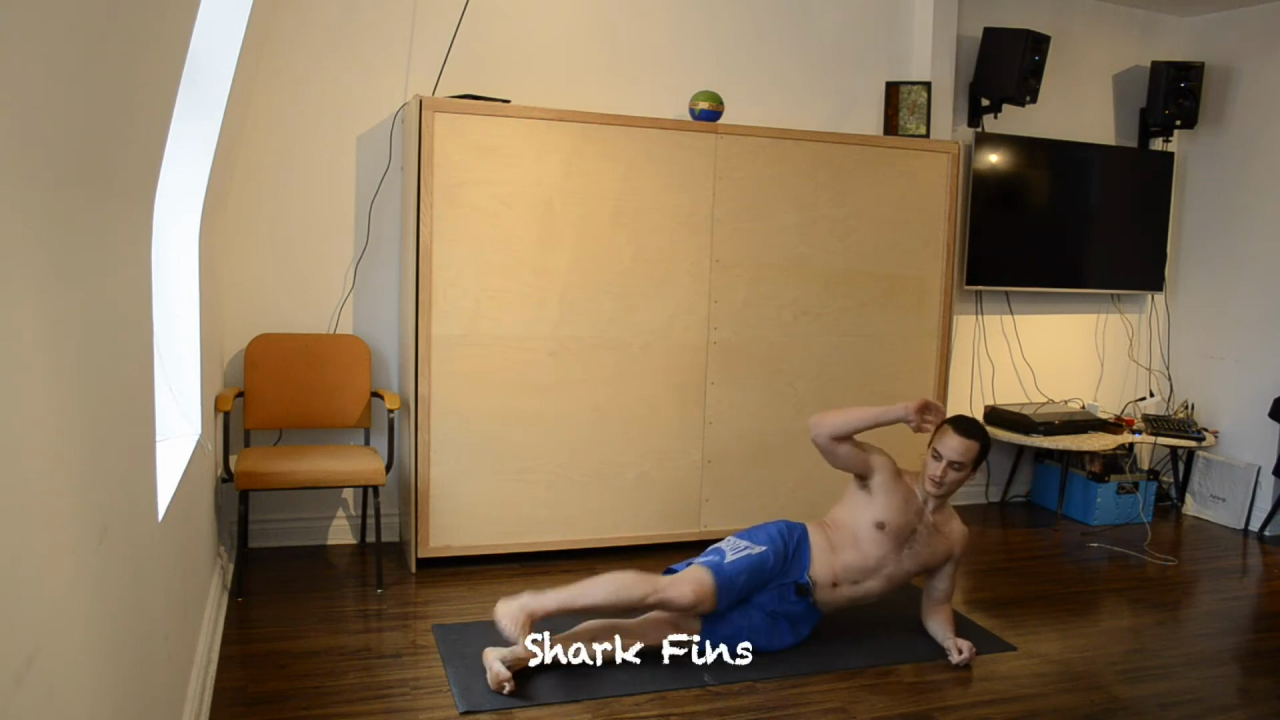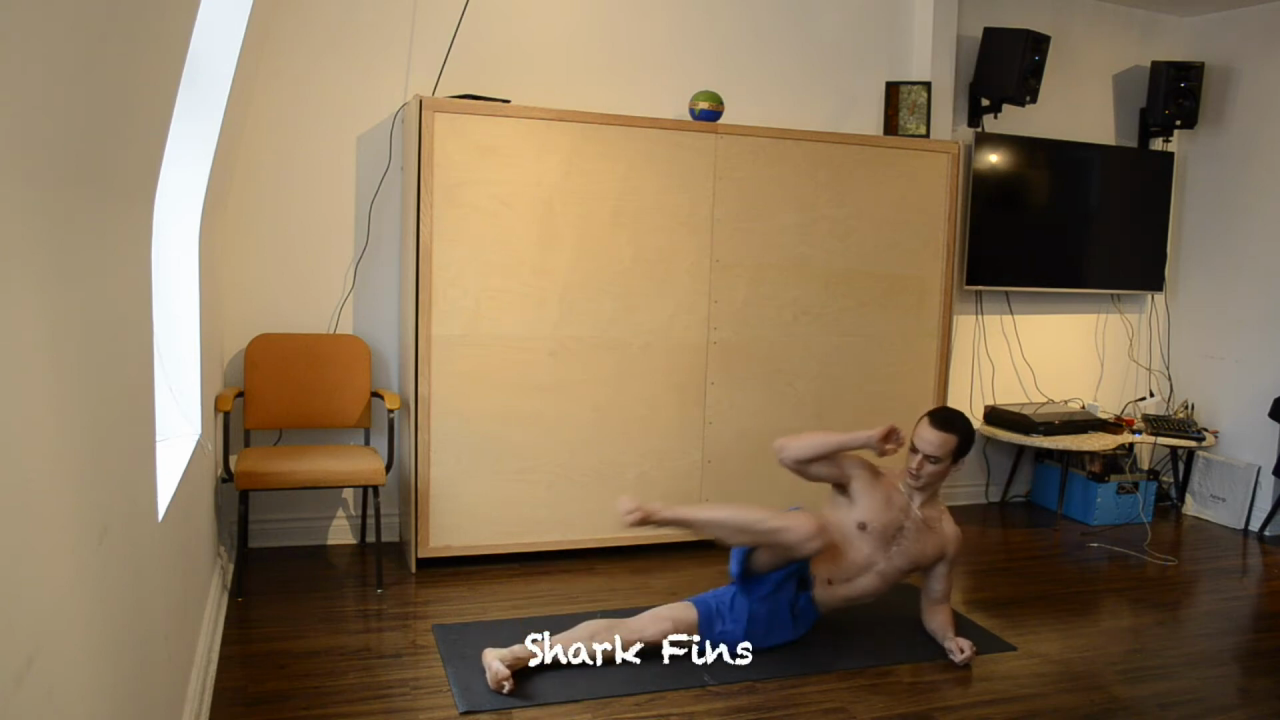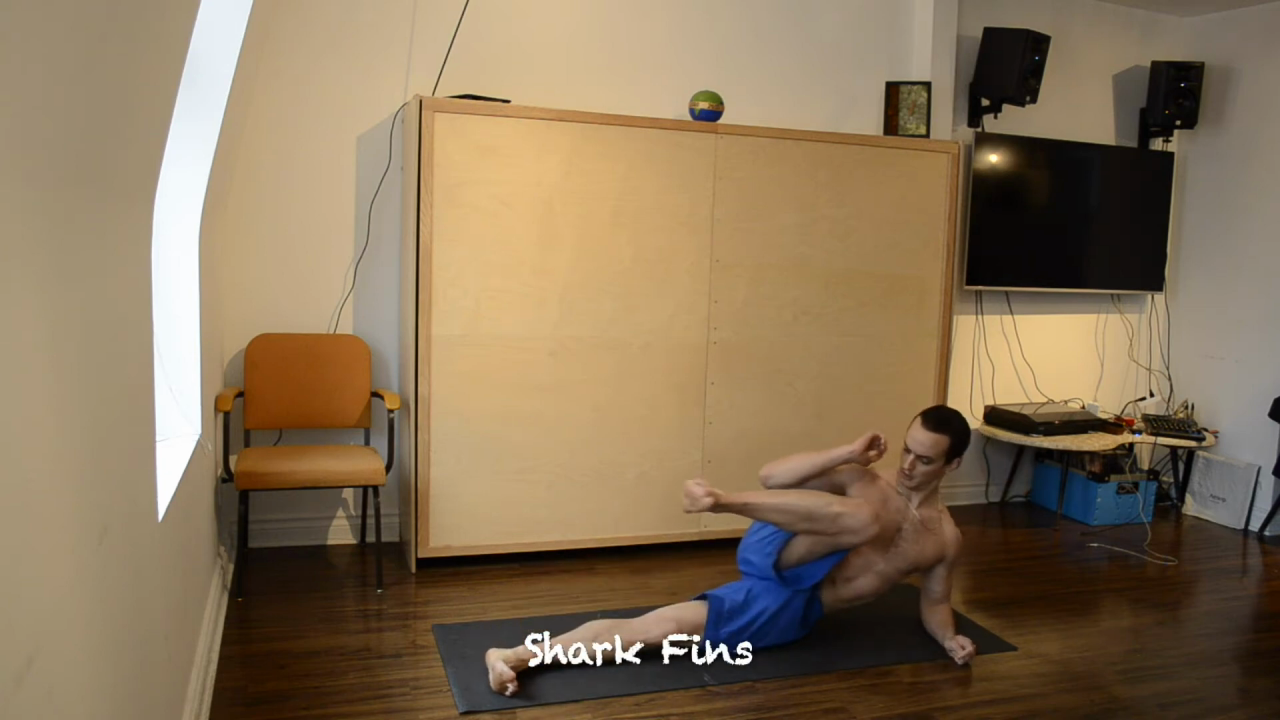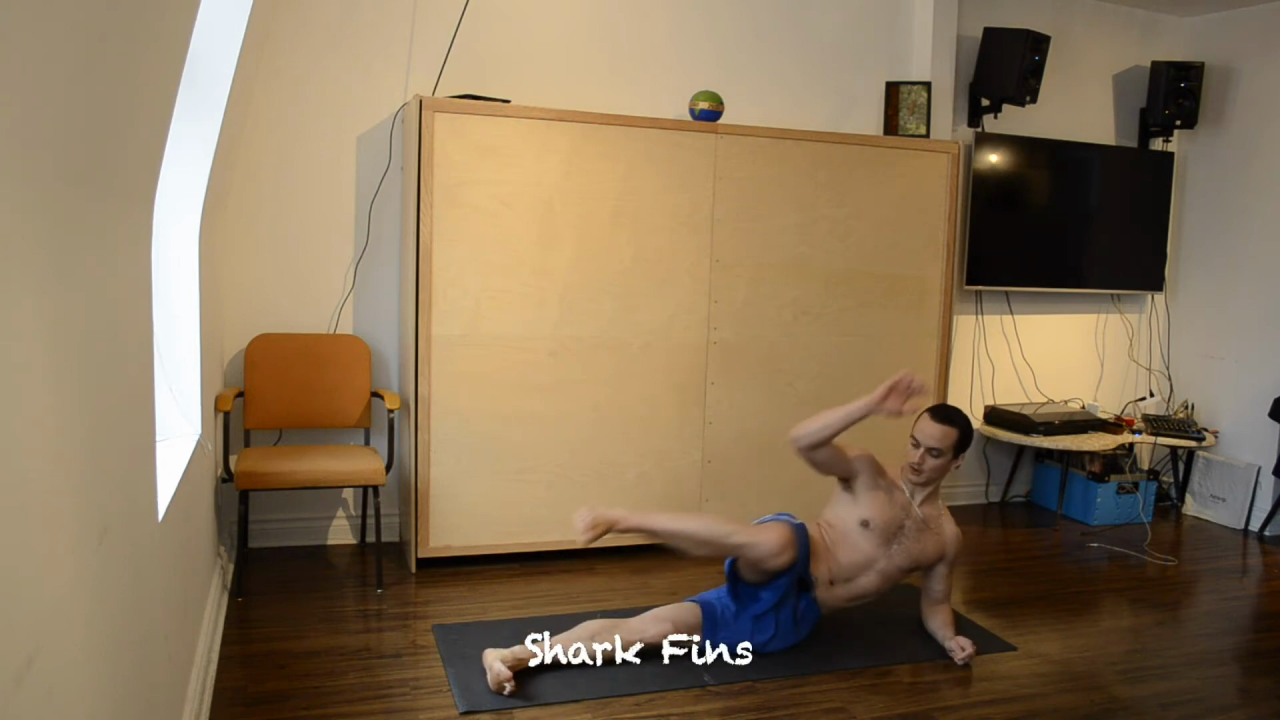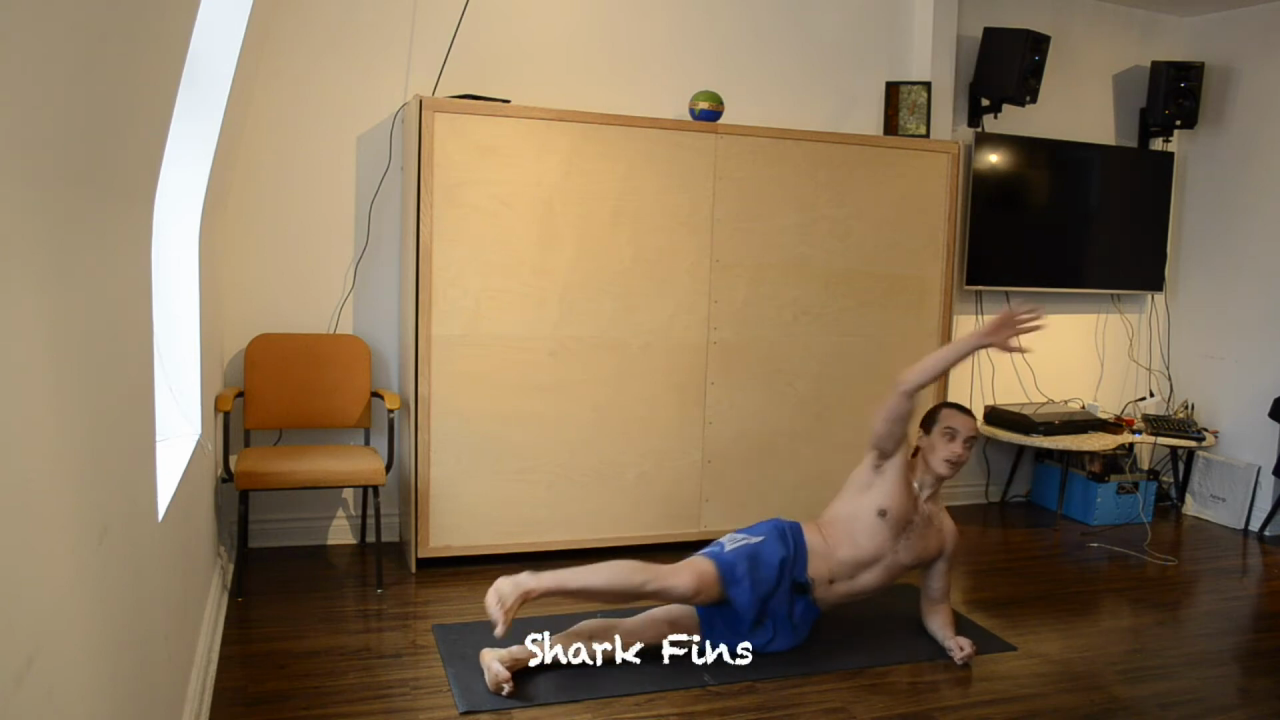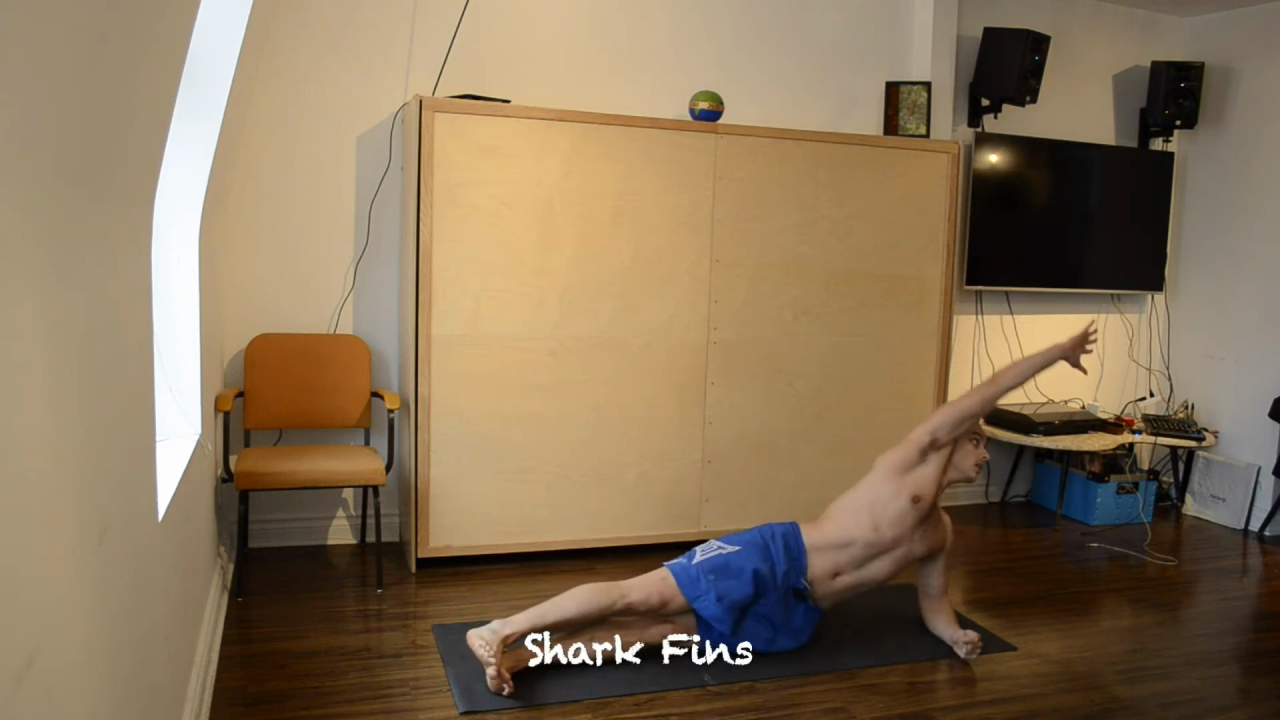
dt=0.3s
person 1, frame 1
left shoulder: (953, 539)
right shoulder: (883, 474)
left elbow: (935, 603)
right elbow: (821, 429)
left wrist: (950, 639)
right wrist: (901, 413)
left hip: (793, 615)
right hip: (782, 552)
left knee: (666, 627)
right knee: (681, 595)
left ankle: (520, 654)
right ankle: (529, 603)
person 1, frame 2
left shoulder: (946, 536)
right shoulder: (865, 477)
left elbow: (935, 602)
right elbow: (787, 451)
left wrist: (949, 638)
right wrist: (867, 440)
left hip: (792, 614)
right hip: (774, 572)
left knee: (660, 628)
right knee: (807, 530)
left ankle: (520, 656)
person 1, frame 3
left shoulder: (946, 538)
right shoulder: (862, 479)
left elbow: (935, 602)
right elbow: (770, 476)
left wrist: (949, 638)
right wrist: (850, 452)
left hip: (795, 615)
right hip: (777, 569)
left knee: (661, 628)
right knee: (859, 519)
left ankle: (521, 655)
person 1, frame 4
left shoulder: (946, 536)
right shoulder: (867, 473)
left elbow: (935, 602)
right elbow: (802, 439)
left wrist: (950, 638)
right wrist: (870, 403)
left hip: (792, 616)
right hip: (774, 570)
left knee: (660, 625)
right knee: (773, 543)
left ankle: (518, 657)
right ankle: (600, 548)
person 1, frame 5
left shoulder: (942, 535)
right shoulder: (889, 461)
left elbow: (934, 603)
right elbow: (904, 389)
left wrist: (948, 638)
right wrist: (976, 342)
left hip: (790, 617)
right hip: (777, 554)
left knee: (655, 626)
right knee: (682, 583)
left ankle: (517, 655)
right ankle: (528, 583)
person 1, frame 6
left shoulder: (940, 532)
right shoulder: (920, 456)
left elbow: (933, 601)
right elbow: (986, 393)
left wrist: (955, 634)
right wrist: (1057, 350)
left hip: (791, 617)
right hip: (773, 559)
left knee: (661, 630)
right knee: (642, 598)
left ankle: (518, 658)
right ankle: (501, 635)
